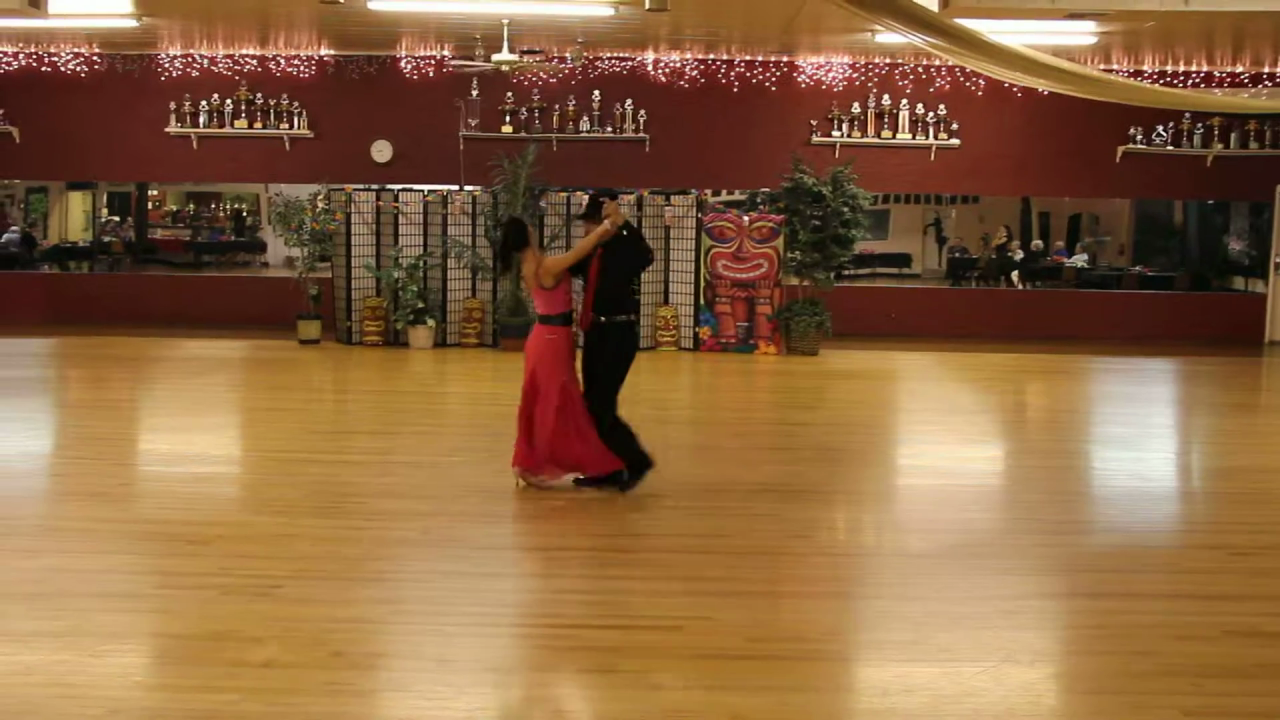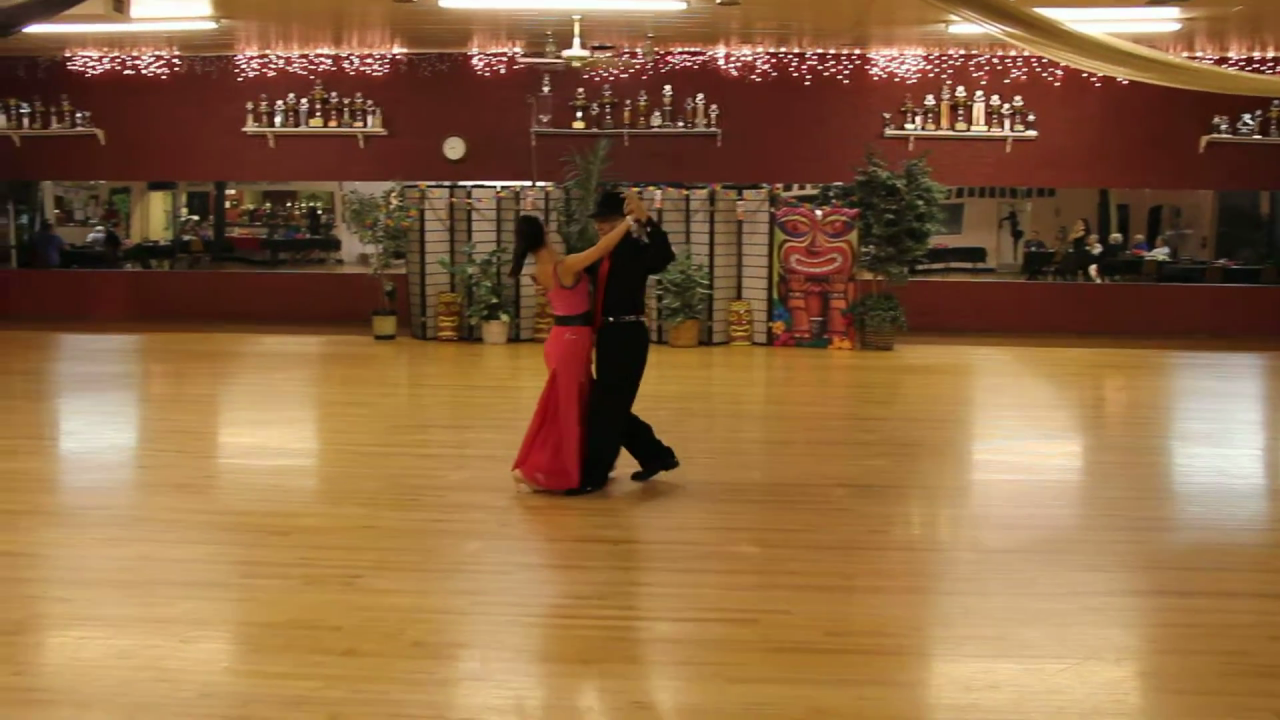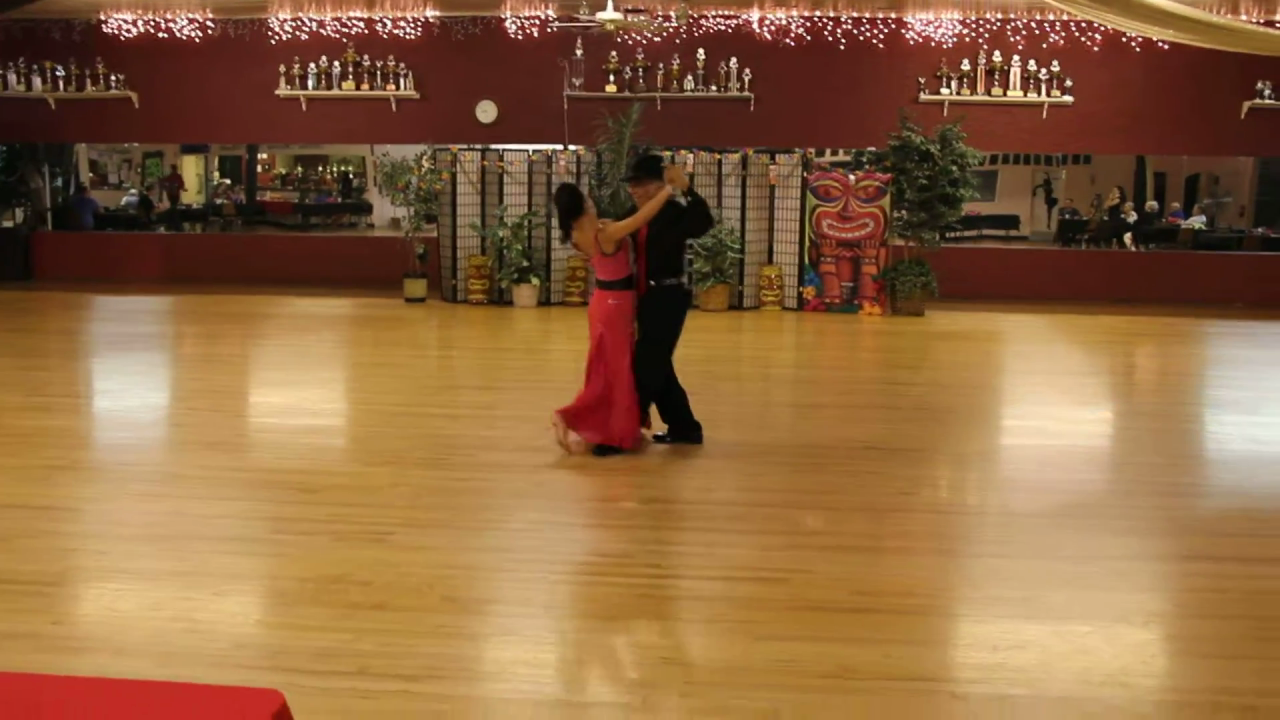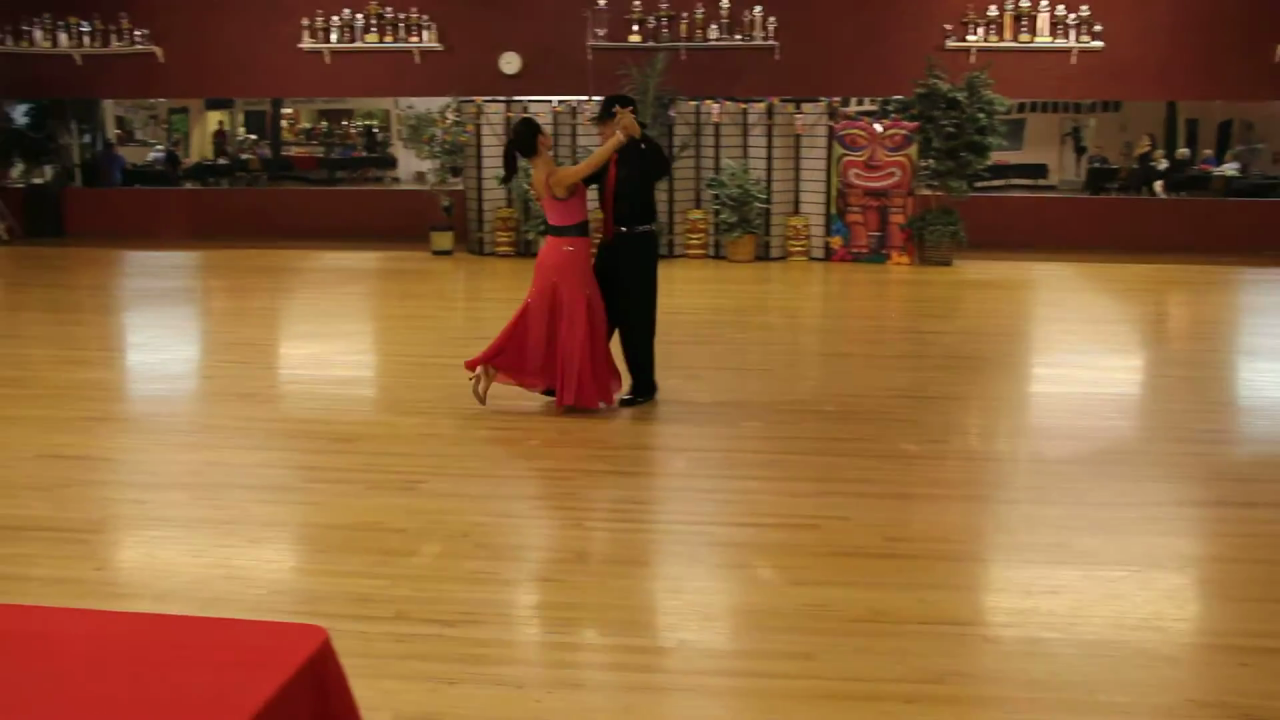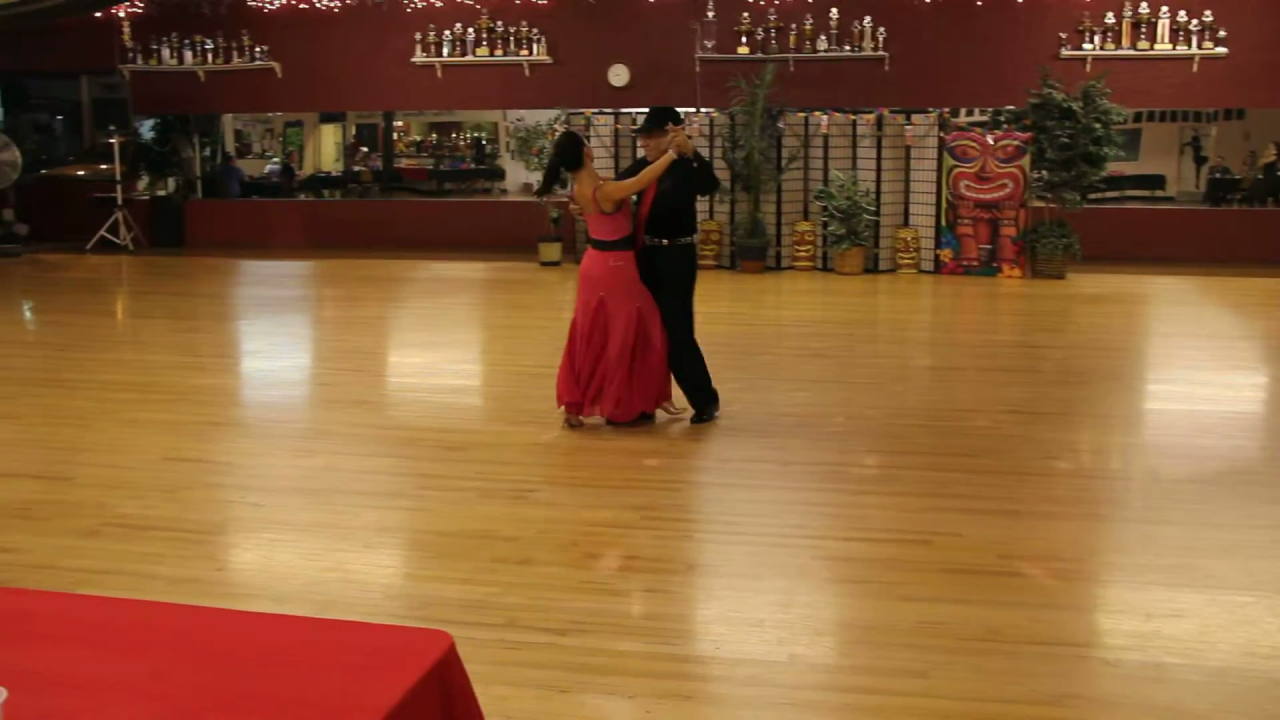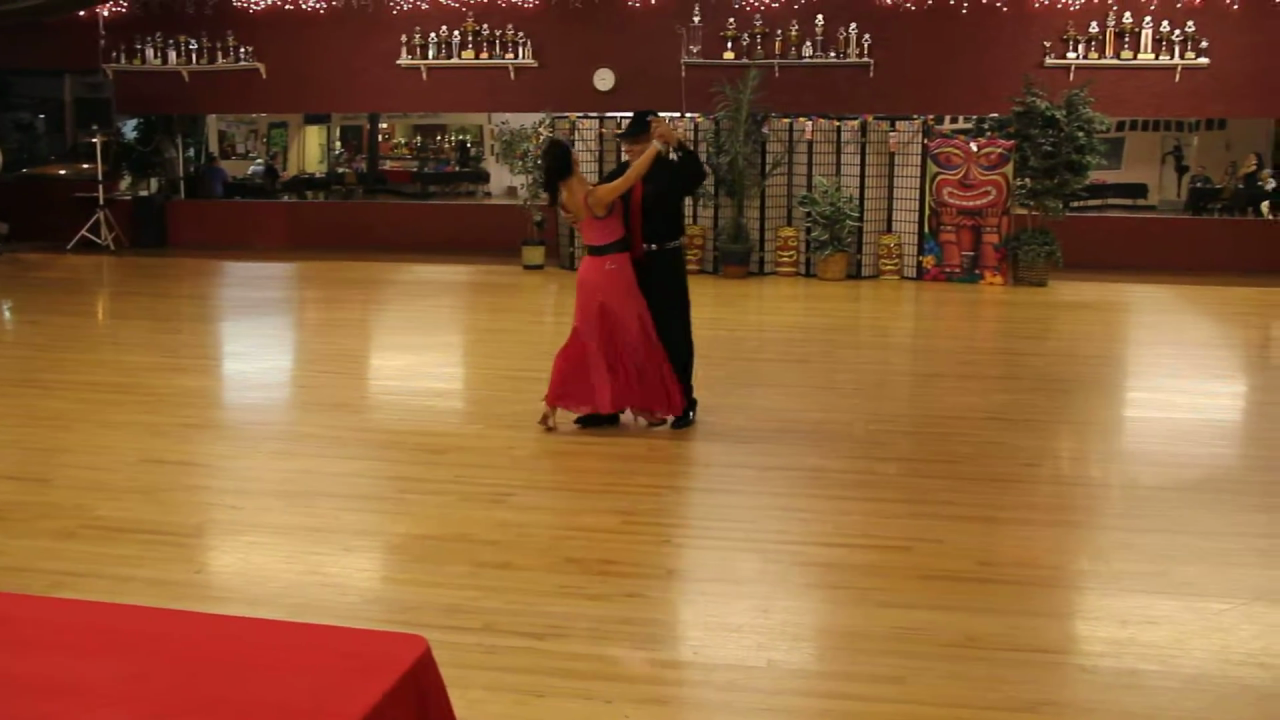
dt=0.7s
person 1, frame 1
left shoulder: (623, 249)
right shoulder: (591, 252)
left elbow: (645, 256)
left wrist: (621, 224)
left hip: (618, 333)
right hip: (596, 332)
left knee: (600, 404)
right knee: (595, 404)
left ankle: (636, 461)
person 1, frame 2
left shoulder: (636, 250)
left elbow: (665, 255)
left wrist: (645, 219)
left hip: (628, 335)
right hip: (608, 334)
left knee: (607, 406)
right knee: (612, 405)
left ankle: (594, 475)
right ankle: (657, 455)
person 1, frame 3
left shoulder: (675, 213)
left elbow: (704, 223)
left wrist: (686, 189)
left hip: (668, 297)
right hip: (648, 297)
left knee: (645, 366)
right knee: (656, 366)
right ankle: (685, 427)
person 1, frame 4
left shoulder: (639, 157)
right shoulder: (606, 158)
left elbow: (662, 166)
left wrist: (637, 134)
left hip: (637, 244)
right hip: (611, 243)
left knee: (635, 317)
left ankle: (644, 385)
person 1, frame 5
left shoulder: (683, 169)
right shoulder: (640, 167)
left elbow: (709, 185)
left wrist: (689, 151)
left hip: (676, 257)
right hip: (647, 255)
left knee: (677, 330)
left ankle: (705, 398)
person 1, frame 6
left shoulder: (670, 171)
right shoulder: (623, 172)
left elbow: (697, 175)
left wrist: (676, 142)
left hip: (664, 262)
right hip: (631, 261)
left knee: (673, 335)
left ankle: (683, 405)
person 2, frame 1
left shoulder: (527, 269)
right shoulder: (546, 267)
left elbow: (575, 259)
right elbow: (581, 249)
right wrist: (608, 224)
left hip: (544, 337)
right hip: (552, 341)
left knee: (543, 406)
right knee: (557, 405)
left ankle: (527, 465)
right ankle: (534, 467)
person 2, frame 2
left shoulder: (539, 271)
right shoulder: (565, 266)
right elbow: (603, 247)
right wrist: (628, 221)
left hip: (563, 338)
right hip: (572, 341)
left knee: (580, 404)
right knee: (564, 408)
left ankle: (580, 466)
right ankle: (532, 470)
person 2, frame 3
left shoulder: (578, 236)
right shoulder: (607, 234)
right elbow: (643, 216)
right wrist: (670, 187)
left hip: (604, 301)
right hip: (616, 304)
left knee: (611, 370)
right knee: (616, 371)
left ankle: (609, 431)
person 2, frame 4
left shoulder: (540, 174)
right shoulder: (558, 177)
left elbow: (581, 176)
right elbow: (594, 162)
right wrist: (622, 134)
left hip: (554, 251)
right hip: (571, 254)
left knee: (539, 318)
right knee: (579, 322)
left ankle: (490, 367)
right ankle: (576, 393)
person 2, frame 5
left shoulder: (578, 190)
right shoulder: (605, 191)
right elbow: (642, 180)
right wrist: (673, 152)
left hip: (594, 265)
right hip: (617, 268)
left knee: (590, 337)
right knee: (645, 332)
left ankle: (574, 406)
right ankle: (651, 400)
person 2, frame 6
left shoulder: (566, 198)
right shoulder: (596, 196)
right elbow: (631, 176)
right wrist: (656, 145)
left hip: (590, 271)
right hip: (613, 272)
left knee: (585, 340)
right knee: (634, 338)
left ankle: (553, 405)
right ankle: (645, 405)
